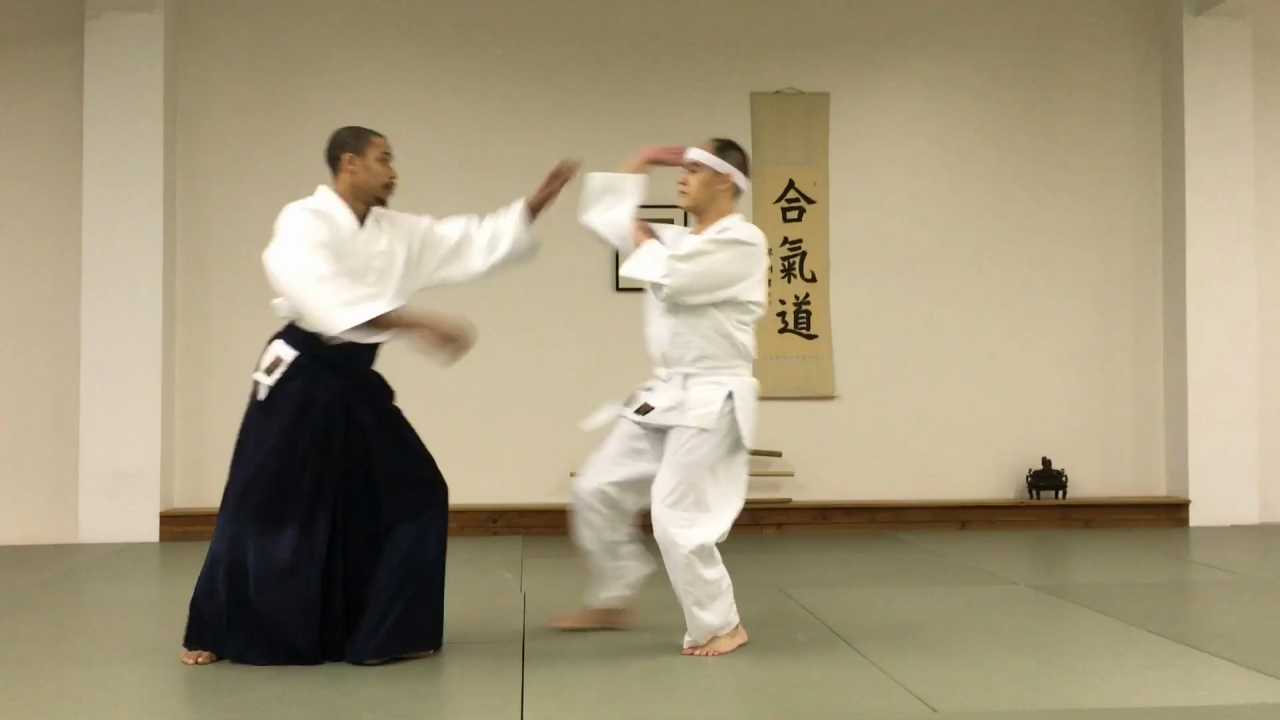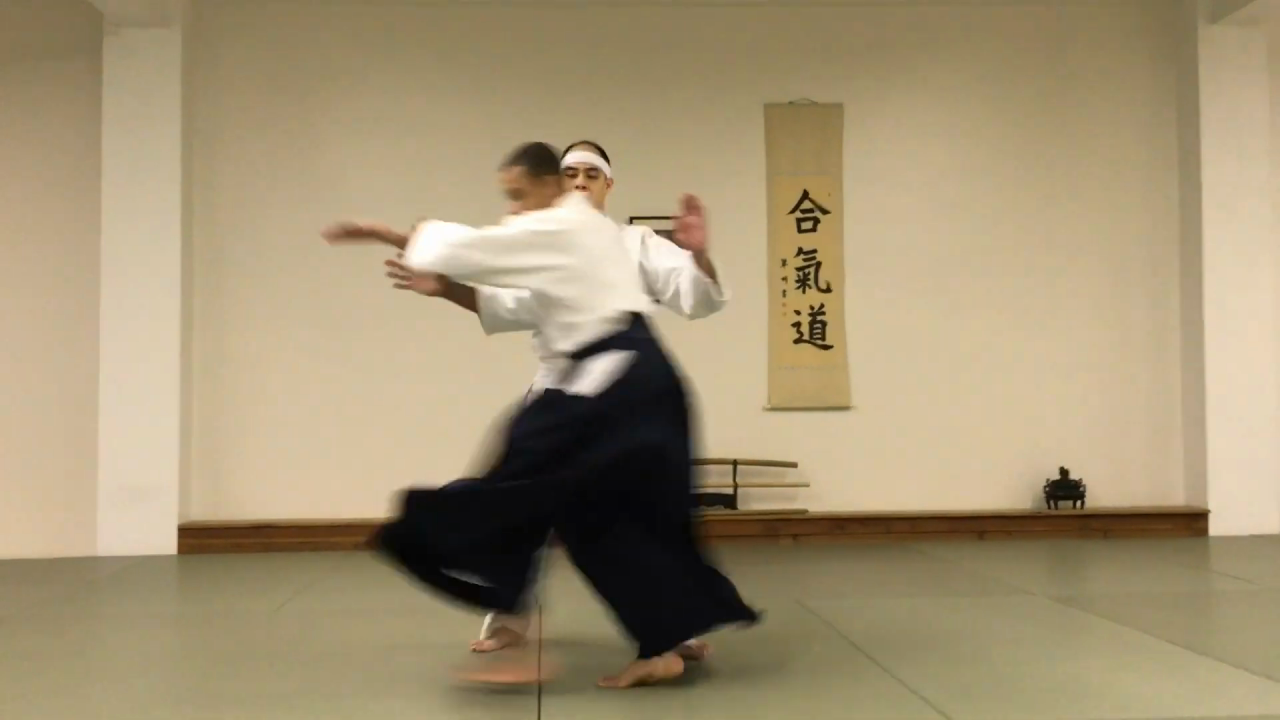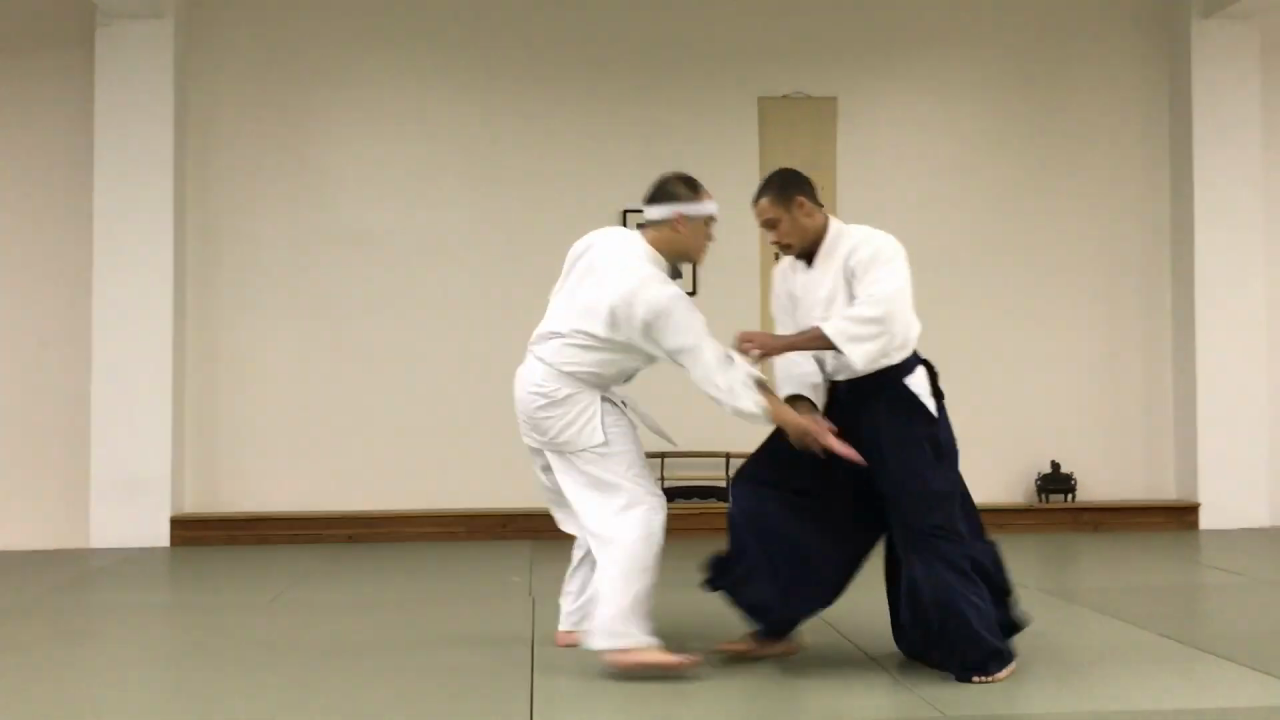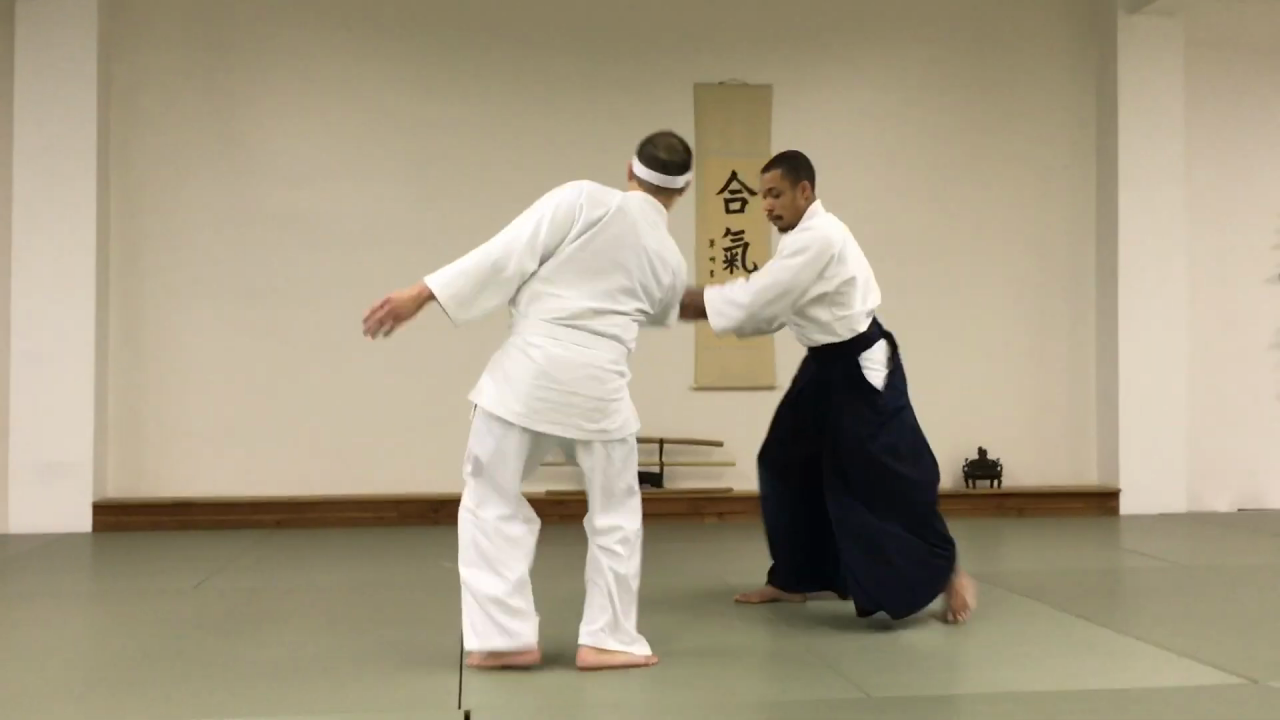
dt=0.5s
person 1, frame 1
left shoulder: (742, 241)
right shoulder: (675, 239)
left elbow: (668, 279)
right elbow: (603, 214)
left wrist: (645, 243)
right wrist: (638, 165)
left hip: (711, 401)
right hip: (667, 398)
left knee: (678, 519)
right knee: (597, 491)
left ankle: (721, 624)
right ankle: (612, 600)
person 1, frame 2
left shoulder: (638, 244)
left elbow: (697, 299)
right elbow: (504, 308)
left wrist: (698, 254)
right wrist: (452, 291)
right ankle: (507, 620)
person 1, frame 3
left shoulder: (602, 241)
right shoulder: (652, 294)
left elbow: (569, 301)
right elbow: (715, 368)
right wrist: (792, 420)
left hip: (545, 384)
right hip: (563, 398)
left knee: (593, 515)
right knee: (633, 511)
left ankle: (580, 620)
right ankle: (623, 637)
person 1, frame 4
left shoulder: (582, 199)
right shoulder: (667, 260)
left elbow: (507, 254)
left wrist: (419, 296)
left hip: (528, 368)
right hip: (596, 382)
left knee: (491, 497)
right knee: (615, 511)
left ankle: (506, 637)
right ankle: (609, 638)
person 2, frame 1
left shoulder: (401, 231)
right shoulder: (303, 221)
left elbow: (470, 243)
right elbow: (328, 297)
left wrist: (535, 203)
right wrist: (415, 322)
left hip: (357, 380)
right hip: (302, 375)
left knee: (409, 499)
right knee: (266, 512)
left ankle: (382, 634)
right ankle: (220, 634)
person 2, frame 2
left shoulder: (555, 229)
right shoulder: (585, 227)
left elbow: (459, 252)
left wrist: (385, 234)
left hip: (615, 379)
right hip: (640, 377)
left knee: (522, 485)
right knee: (607, 516)
right ankle: (664, 646)
person 2, frame 3
left shoulder: (873, 248)
right shoulder: (787, 274)
left elbow: (878, 319)
right elbow: (803, 358)
left wrist: (789, 341)
right wrist: (802, 412)
left hip: (898, 400)
right hip: (842, 402)
left knee: (930, 522)
right knee: (766, 489)
left ankle: (983, 649)
right ankle: (777, 628)
person 2, frame 4
left shoulder: (816, 239)
right shoulder: (796, 240)
left elbow: (758, 300)
right elbow: (768, 309)
left wrist: (687, 301)
right wrist: (701, 302)
left hip: (861, 365)
right hip: (825, 367)
left knee: (880, 477)
right knee: (787, 467)
left ankle: (944, 573)
right ankle: (796, 578)
